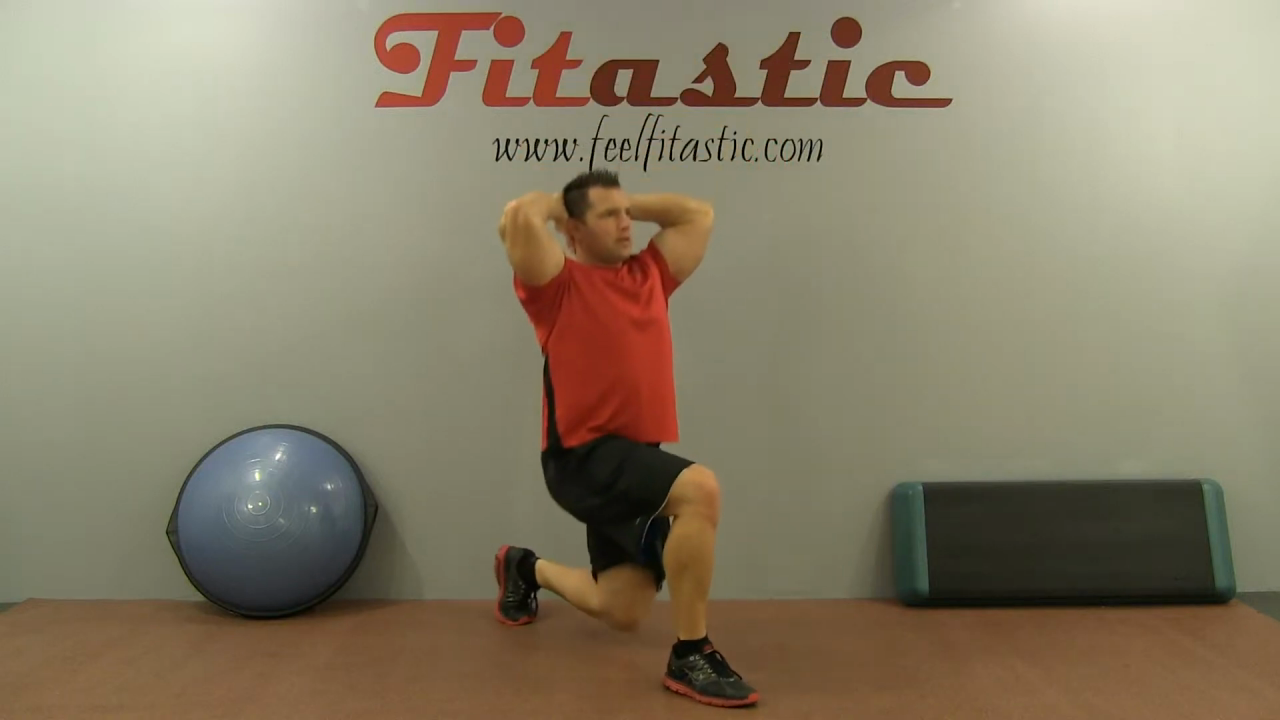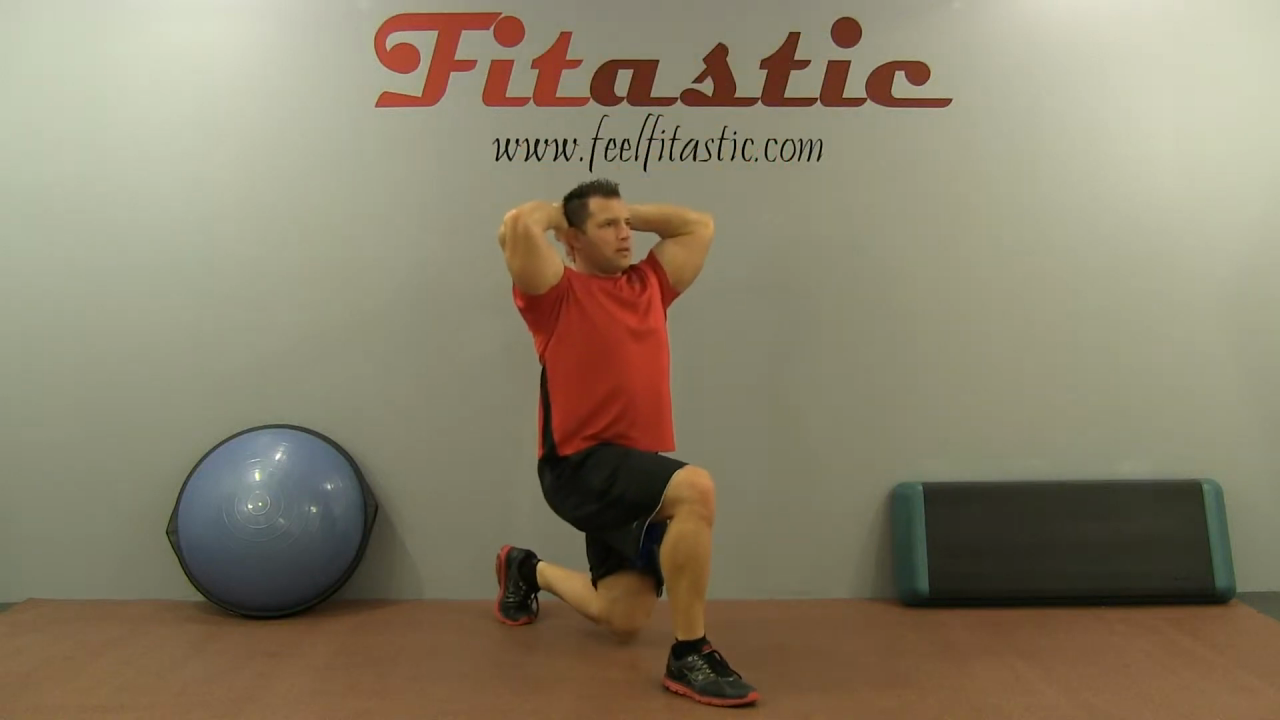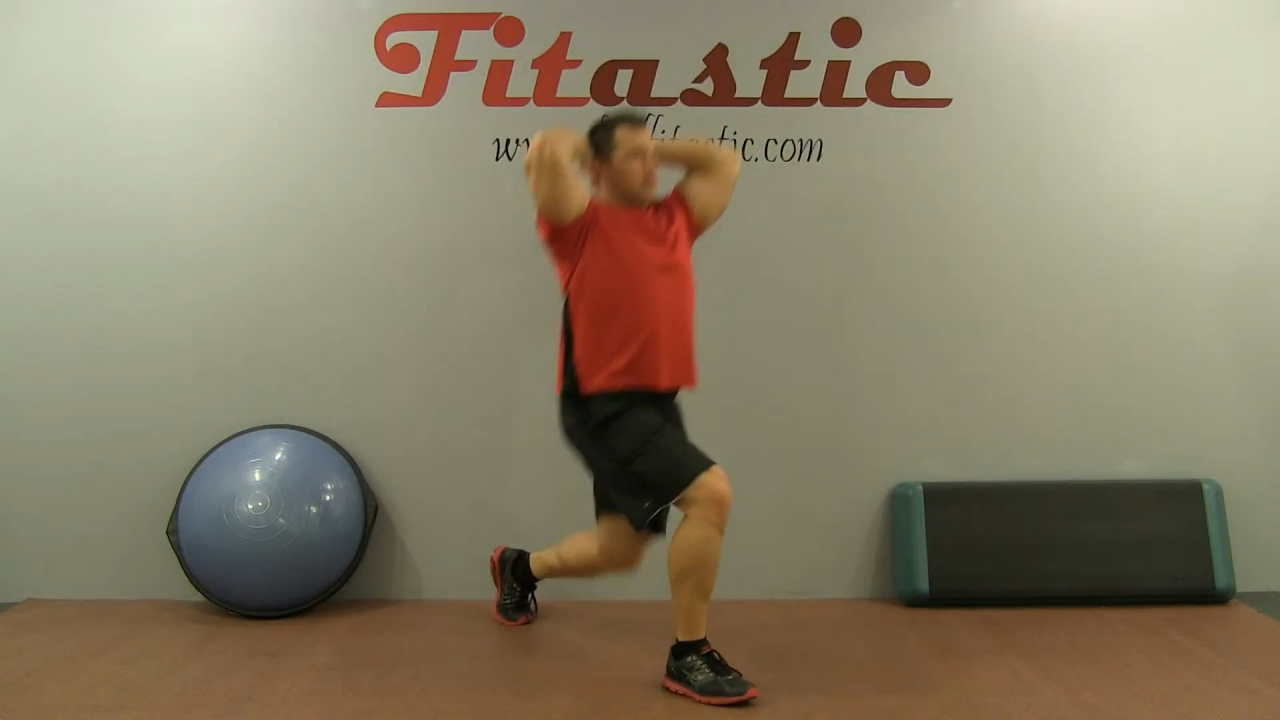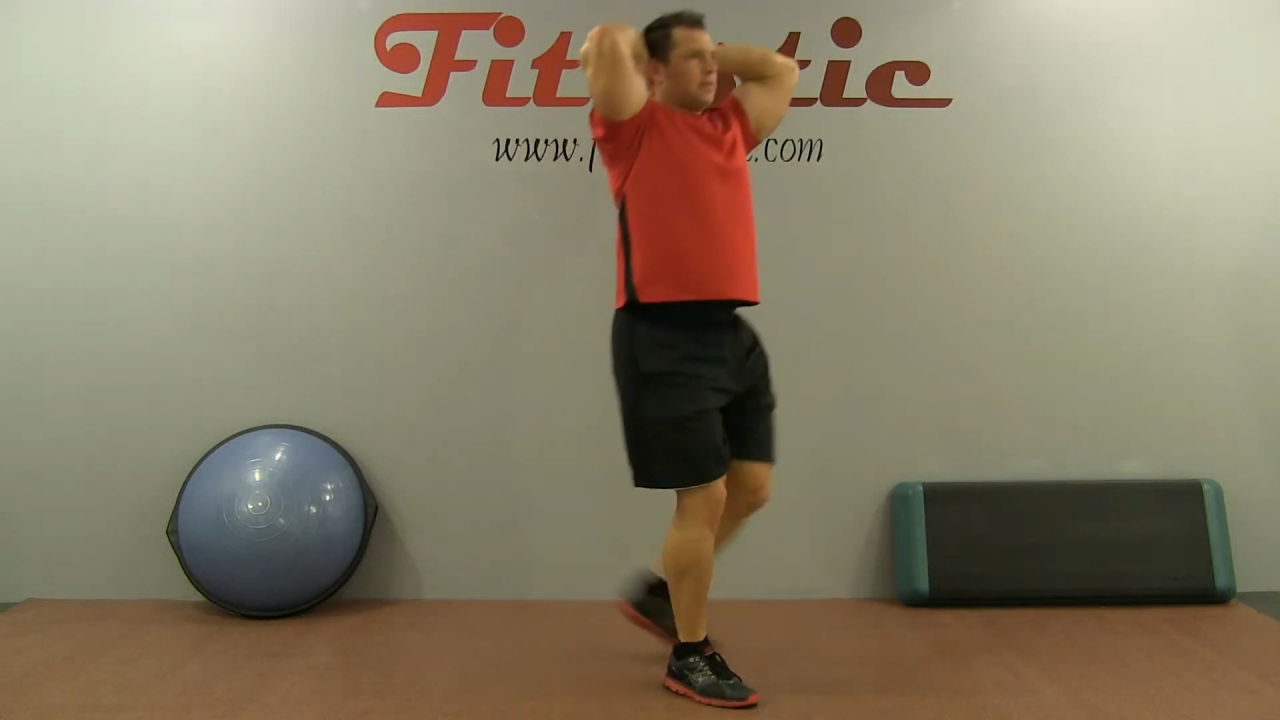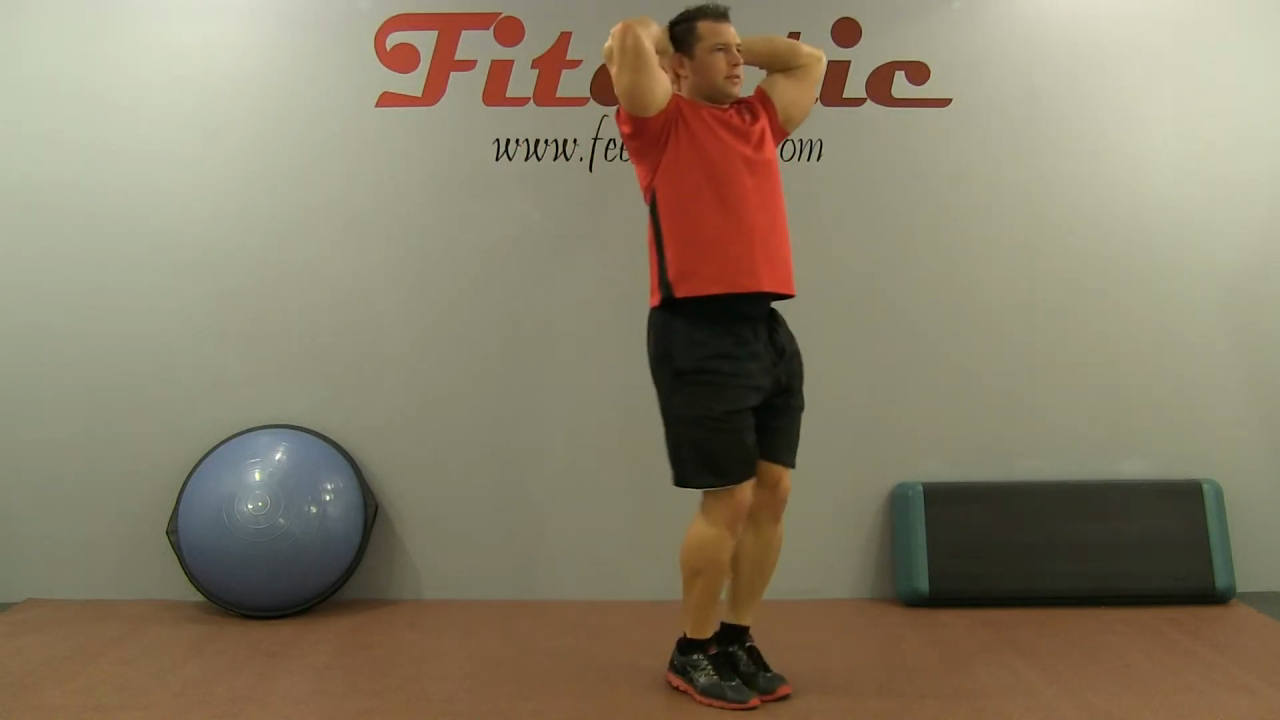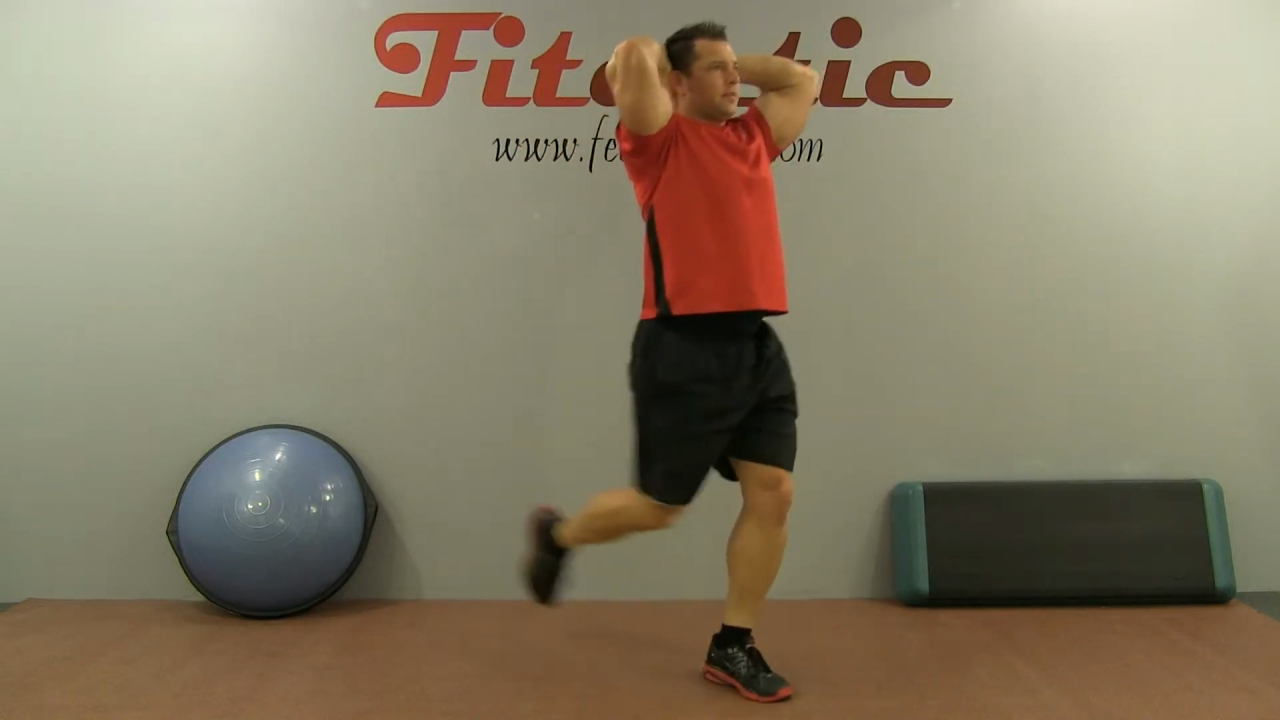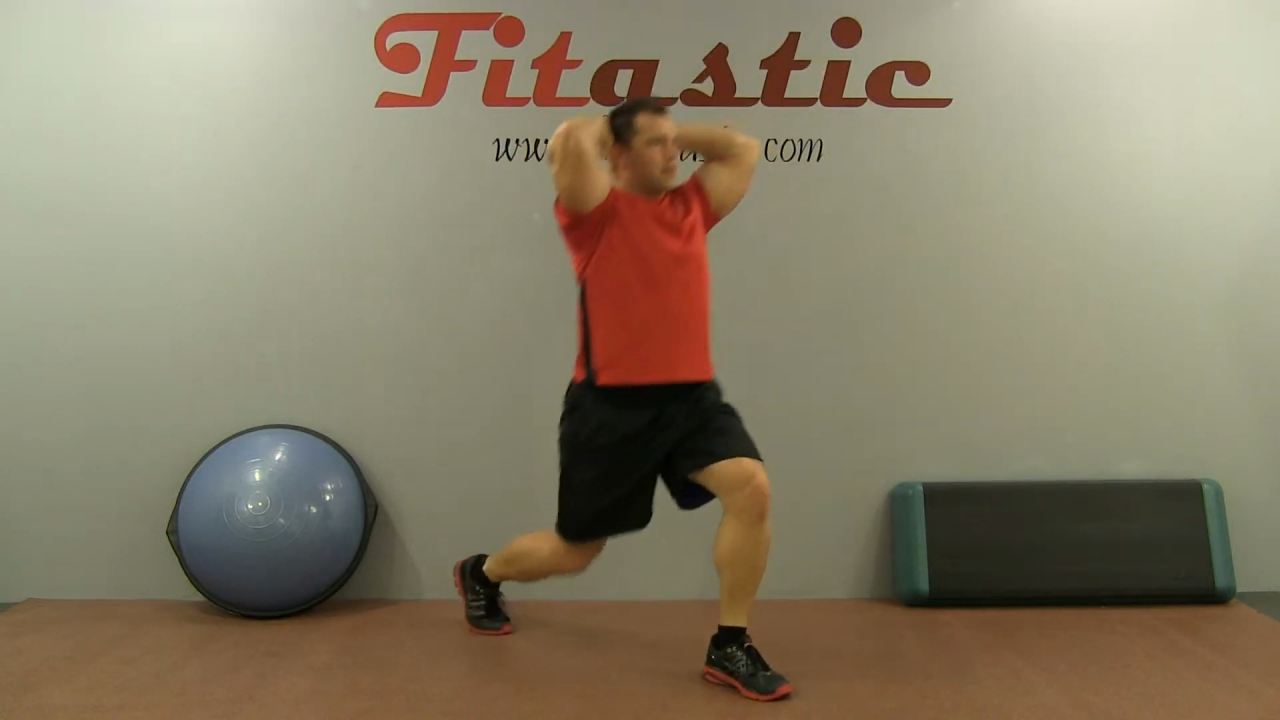
dt=0.4s
person 1, frame 1
left shoulder: (650, 273)
right shoulder: (559, 284)
left elbow: (699, 213)
right elbow: (518, 218)
left wrist: (626, 201)
right wrist: (558, 202)
left hip: (638, 453)
right hip: (584, 455)
left knee: (621, 612)
right knee: (700, 490)
left ankle: (525, 568)
right ankle: (690, 655)
person 1, frame 2
left shoulder: (649, 285)
right shoulder: (557, 293)
left elbow: (699, 225)
right elbow: (518, 226)
left wrist: (626, 212)
right wrist: (558, 213)
left hip: (634, 464)
right hip: (579, 464)
left knee: (623, 620)
right knee: (694, 489)
left ankle: (527, 570)
right ankle: (689, 655)
person 1, frame 3
left shoulder: (674, 219)
right shoulder: (583, 225)
left elbow: (725, 162)
right elbow: (546, 153)
left wrist: (656, 147)
right wrist: (584, 143)
left hip: (659, 403)
right hip: (604, 407)
left knee: (619, 548)
right knee: (711, 493)
left ankle: (520, 567)
right ankle: (688, 654)
person 1, frame 4
left shoulder: (730, 127)
right shoulder: (636, 128)
left elbow: (782, 71)
right elbow: (603, 45)
left wrist: (711, 55)
right wrist: (636, 42)
left hip: (729, 331)
right hip: (660, 336)
left knee: (752, 488)
right knee: (704, 498)
left ankle: (657, 590)
right ankle: (689, 657)
person 1, frame 5
left shoulder: (758, 119)
right shoulder: (662, 123)
left elbow: (809, 60)
left hip: (766, 328)
right hip: (697, 332)
left knee: (771, 496)
right knee: (729, 500)
left ankle: (735, 641)
right ankle: (692, 652)
person 1, frame 6
left shoulder: (753, 136)
right shoulder: (660, 139)
left elbow: (802, 79)
right elbow: (631, 59)
left wrist: (734, 65)
right wrist: (658, 57)
left hip: (754, 340)
right hip: (682, 344)
left knee: (773, 498)
right knee: (659, 505)
left ankle: (733, 645)
right ankle: (556, 535)
person 1, frame 7
left shoulder: (692, 207)
right shoulder: (598, 212)
left elbow: (744, 149)
right elbow: (570, 141)
left wrist: (675, 131)
right wrist: (602, 129)
left hip: (690, 395)
right hip: (613, 403)
left knee: (752, 491)
right knee: (573, 550)
left ankle: (730, 645)
right ankle: (481, 574)
